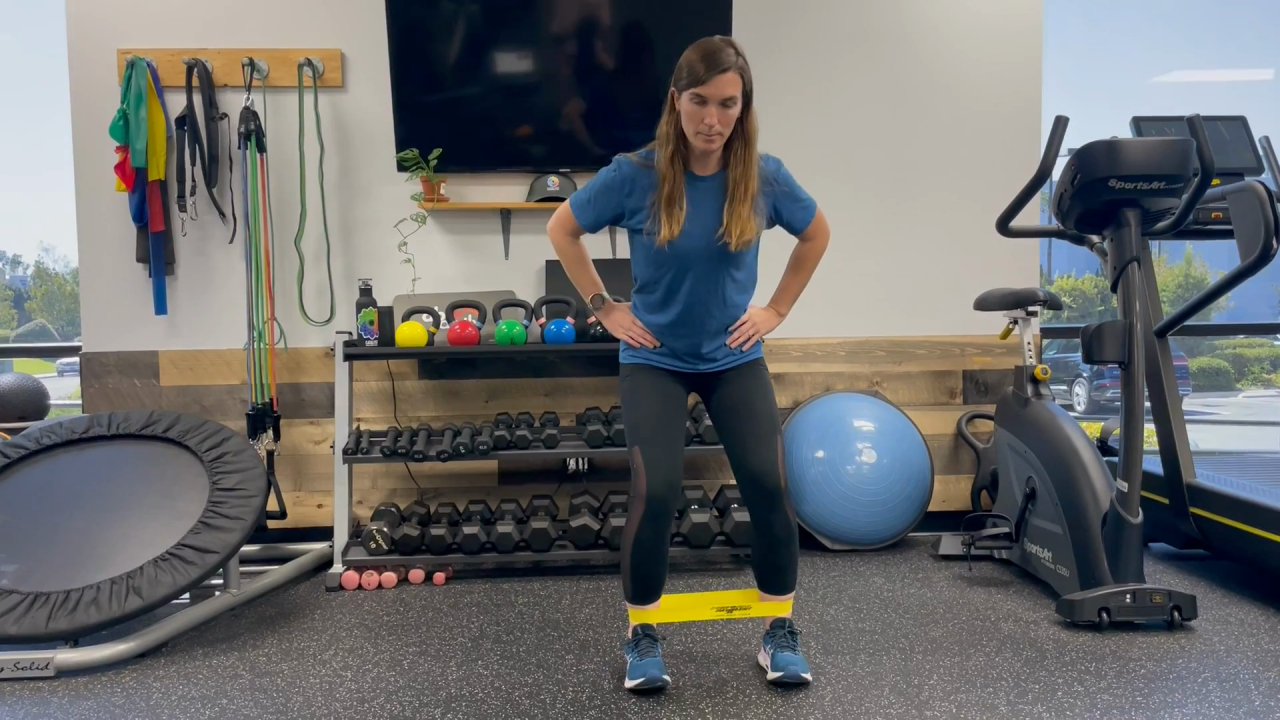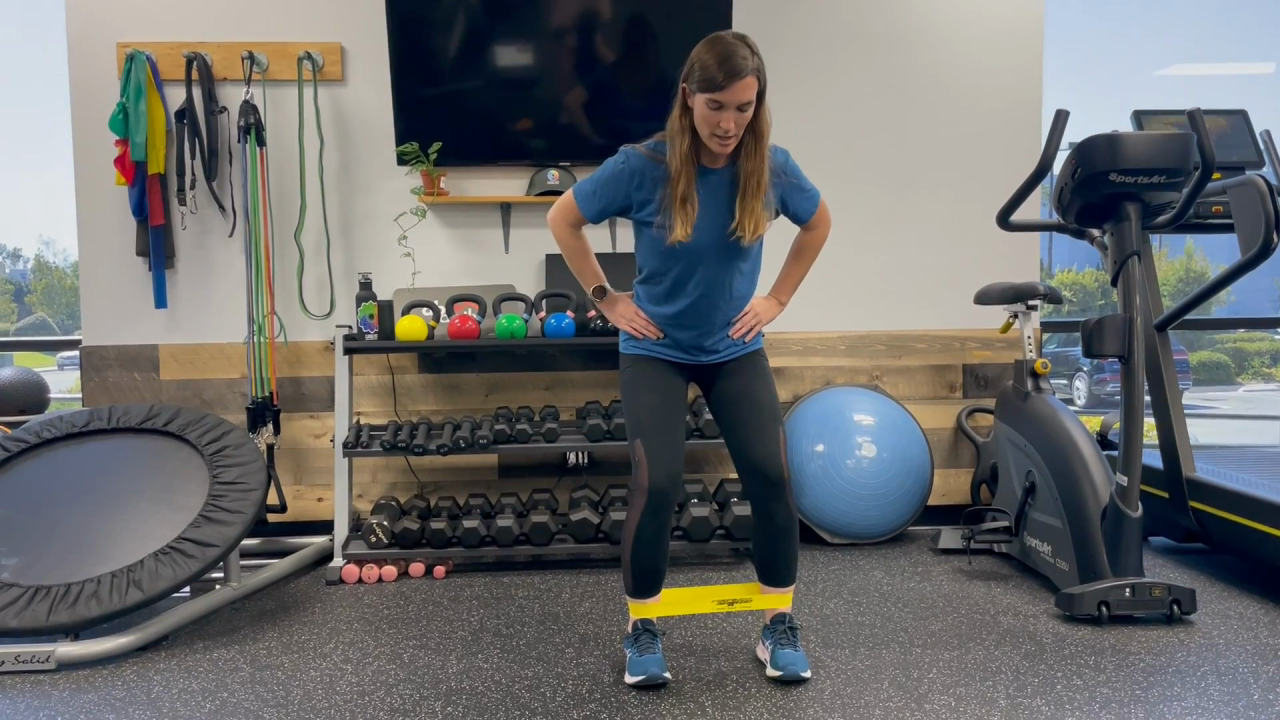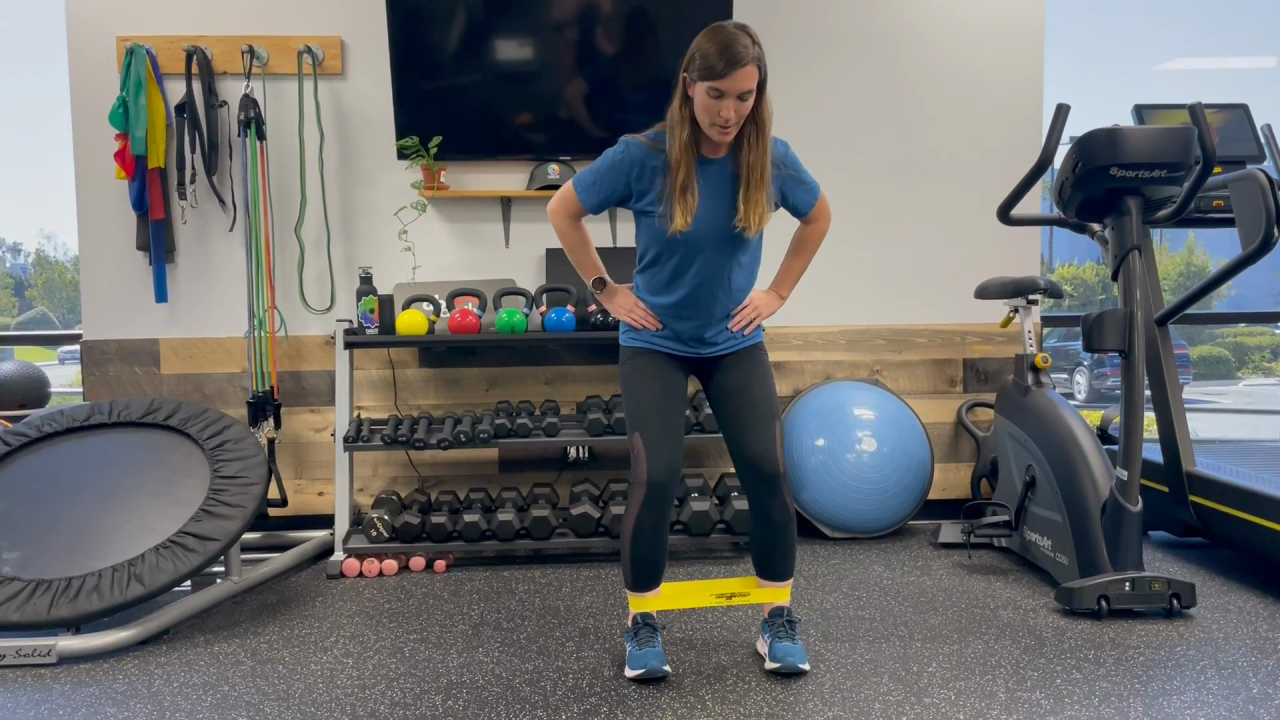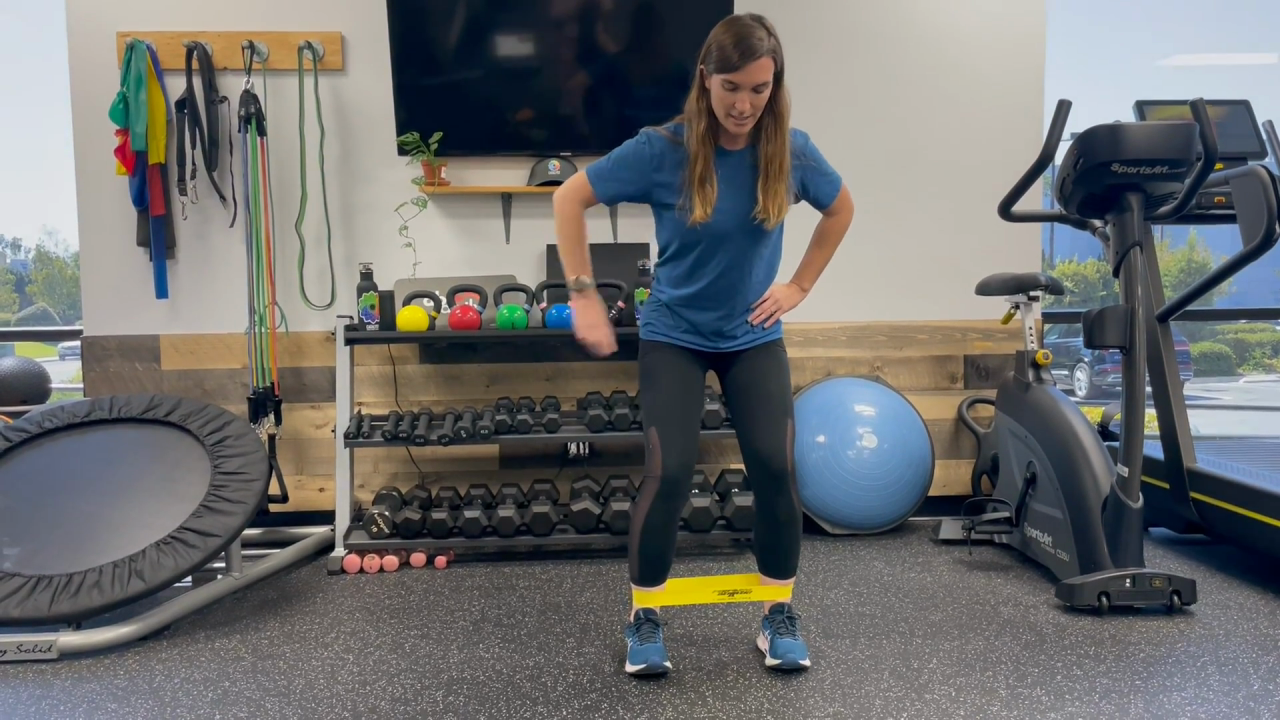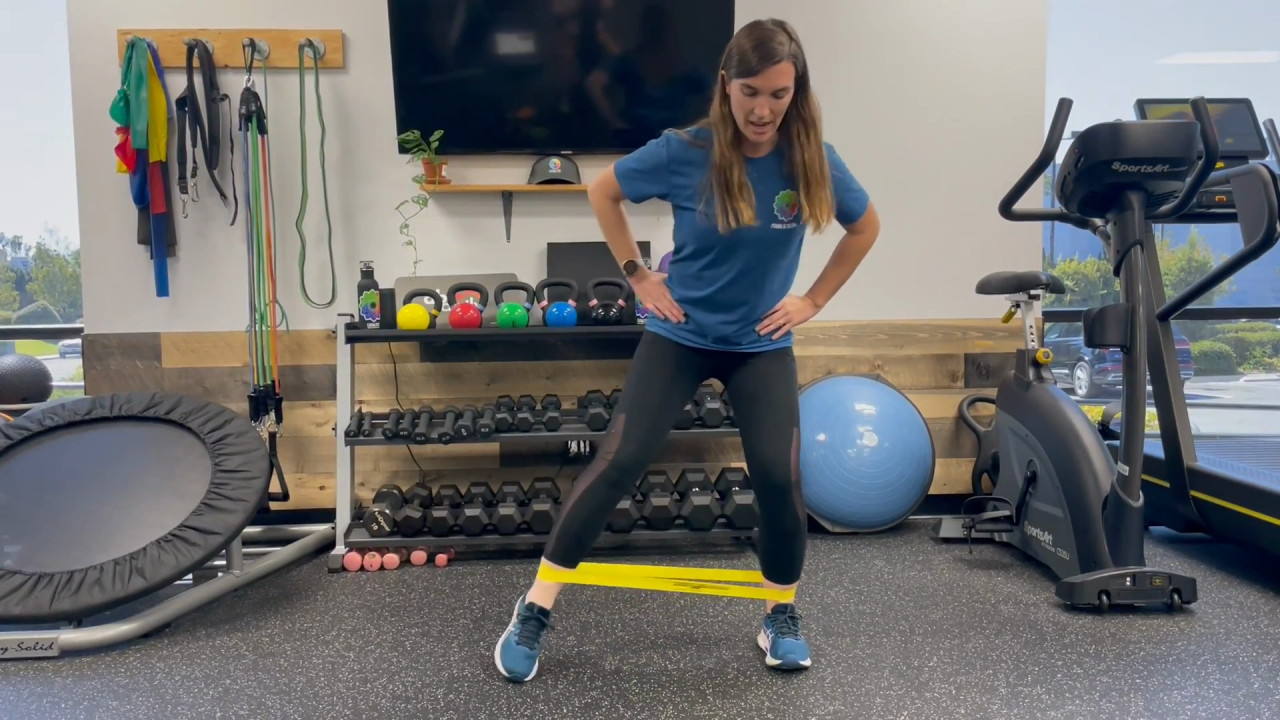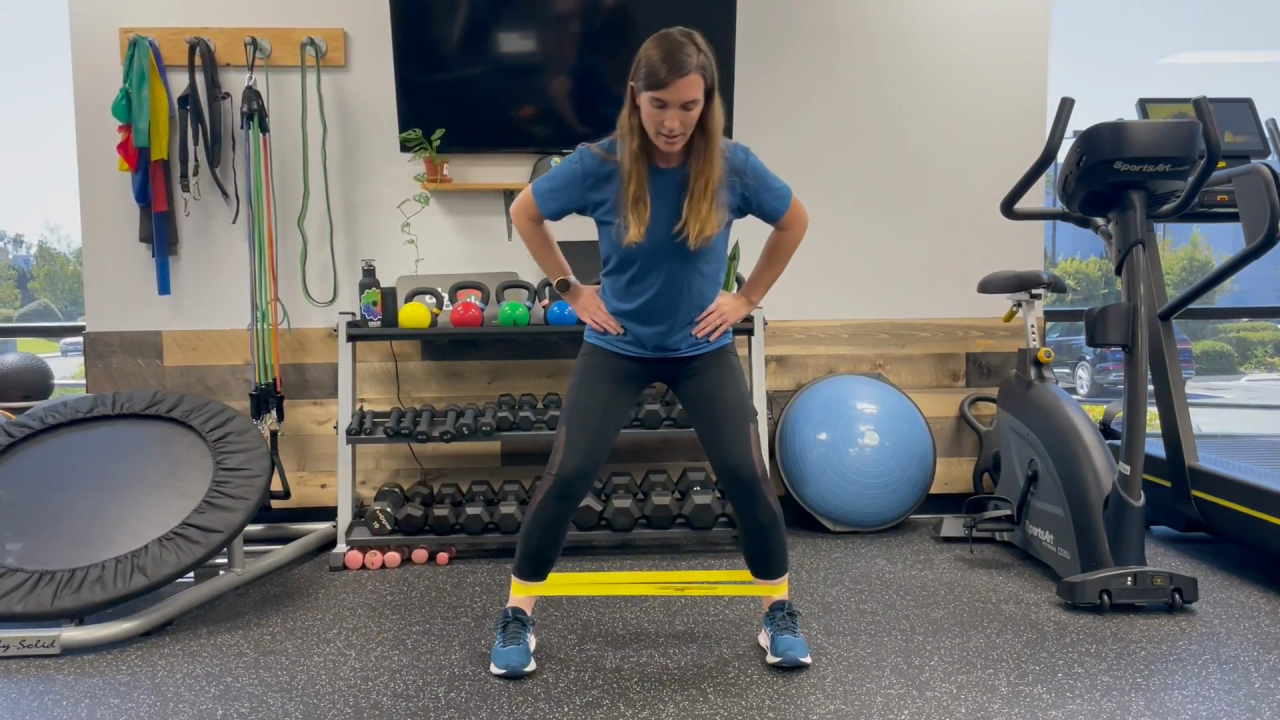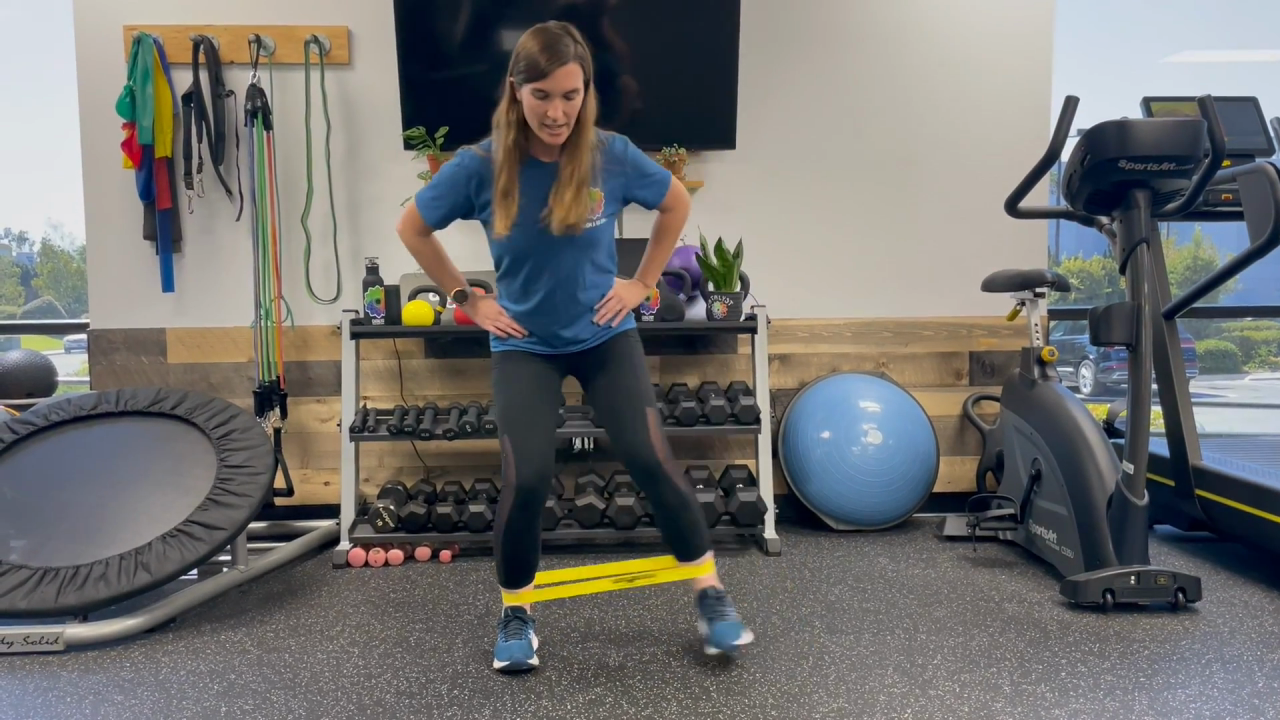
dt=0.7s
person 1, frame 1
left shoulder: (763, 177)
right shoulder: (635, 176)
left elbow: (817, 235)
right elbow: (561, 229)
left wrist: (777, 310)
right wrist: (603, 307)
left hip: (734, 357)
right hip: (654, 359)
left knee: (768, 485)
right knee: (656, 492)
left ankle: (780, 632)
right ankle: (643, 635)
person 1, frame 2
left shoulder: (772, 167)
right shoulder: (642, 166)
left elbow: (818, 222)
right elbow: (562, 219)
left wrist: (777, 298)
right wrist: (605, 298)
left hip: (736, 348)
right hip: (655, 349)
left knee: (770, 477)
right knee: (658, 485)
left ankle: (779, 625)
right ankle: (642, 629)
person 1, frame 3
left shoulder: (772, 159)
right shoulder: (642, 156)
left elbow: (818, 217)
right elbow: (562, 210)
left wrist: (778, 292)
right wrist: (605, 289)
left hip: (735, 341)
right hip: (655, 342)
left knee: (767, 472)
right knee: (656, 477)
left ankle: (779, 619)
right ankle: (642, 622)
person 1, frame 4
left shoulder: (791, 151)
right shoulder: (661, 150)
left elbow: (841, 209)
right elbow: (570, 197)
left wrist: (799, 285)
right wrist: (583, 294)
left hip: (754, 337)
right hip: (674, 335)
left knee: (775, 470)
right knee: (669, 474)
left ankle: (779, 615)
right ankle: (644, 618)
person 1, frame 5
left shoulder: (813, 163)
right shoulder: (684, 152)
left elbow: (866, 226)
right elbow: (602, 192)
left wrist: (813, 299)
right wrist: (637, 275)
left hip: (761, 344)
right hip: (677, 335)
left knee: (778, 477)
right knee: (619, 463)
left ankle: (781, 616)
right ankle: (535, 608)
person 1, frame 6
left shoulder: (732, 166)
right shoulder: (599, 166)
left elbow: (793, 222)
right elbow: (524, 213)
left wrist: (747, 298)
right wrist: (570, 289)
left hip: (702, 345)
right hip: (616, 344)
left knee: (746, 474)
right knee: (568, 475)
left ankle: (779, 611)
right ankle: (517, 612)
person 1, frame 7
left shoulder: (610, 155)
right shoulder: (480, 167)
left elbow: (676, 204)
right elbow: (412, 229)
left wrist: (641, 282)
right wrist: (466, 299)
left hip: (607, 334)
right hip: (525, 343)
left knee: (652, 461)
right knee: (526, 480)
left ankle: (710, 591)
right ankle: (515, 612)
